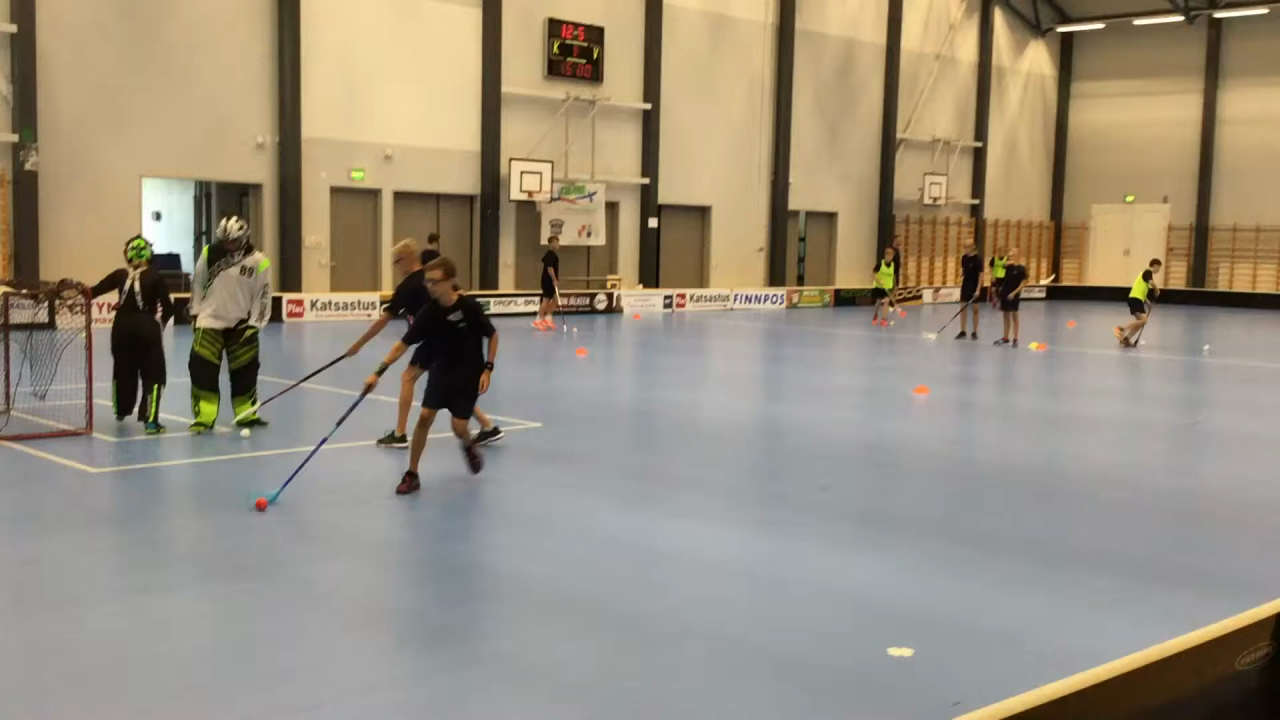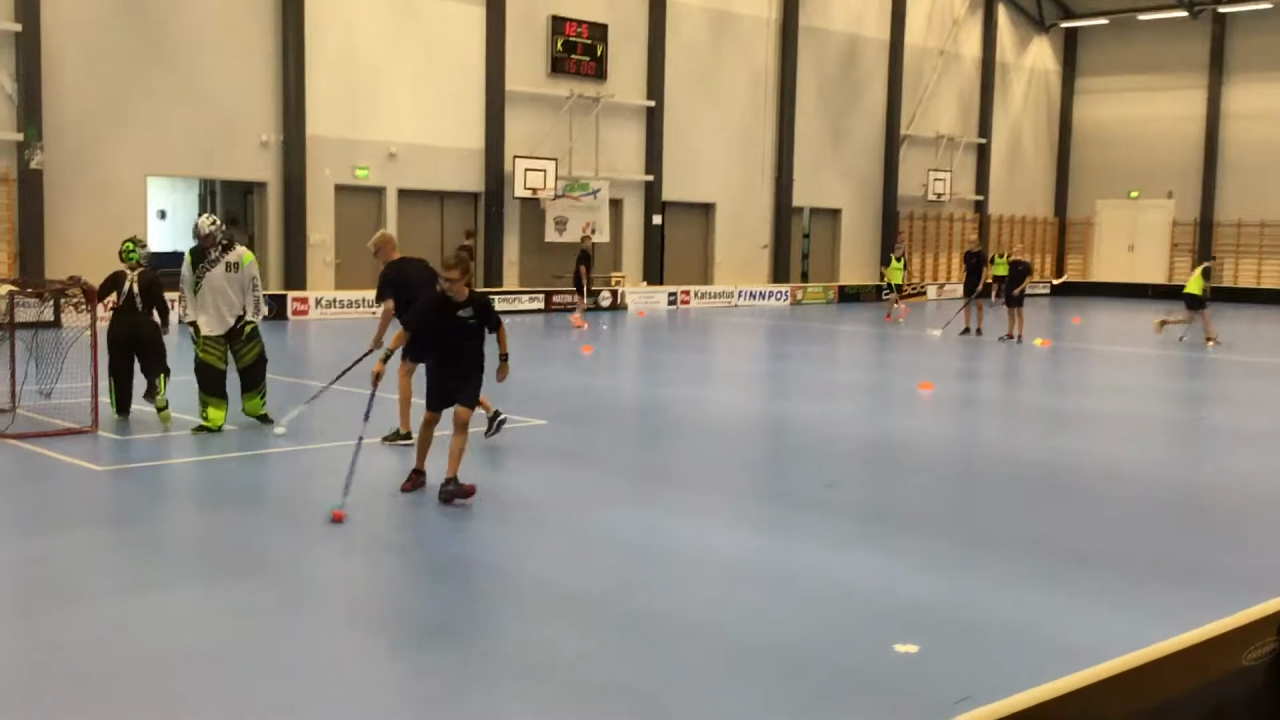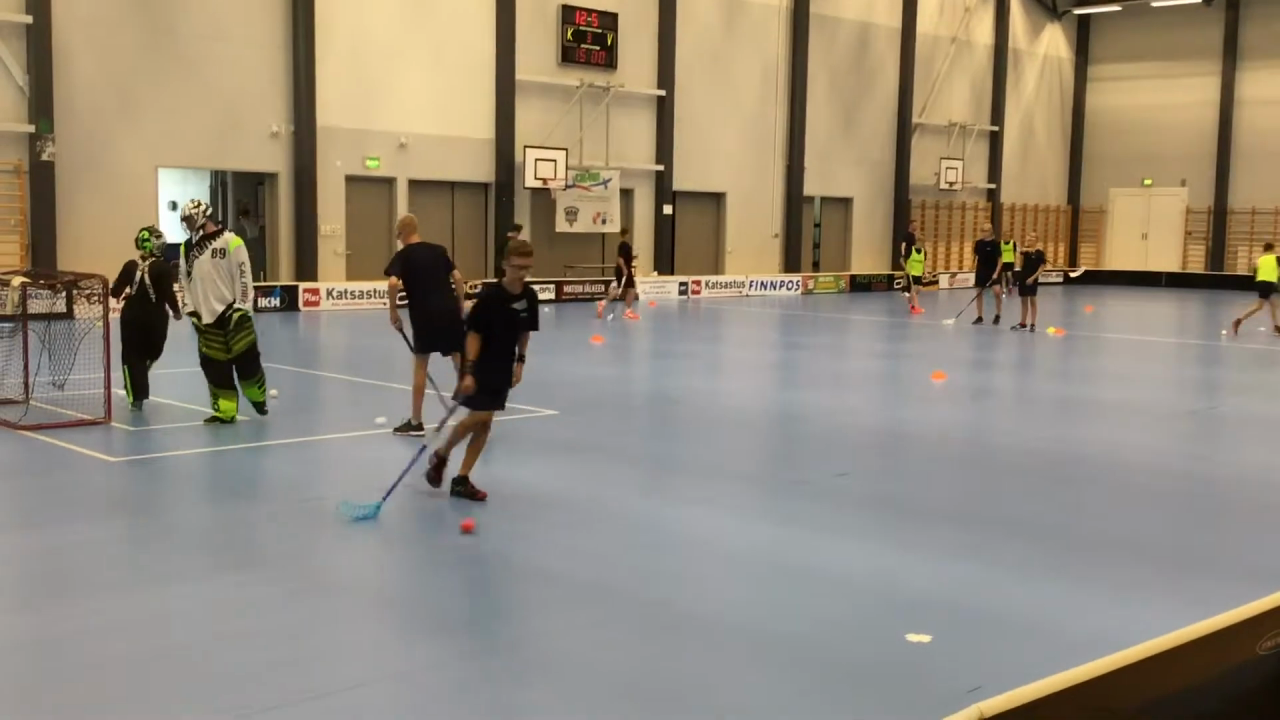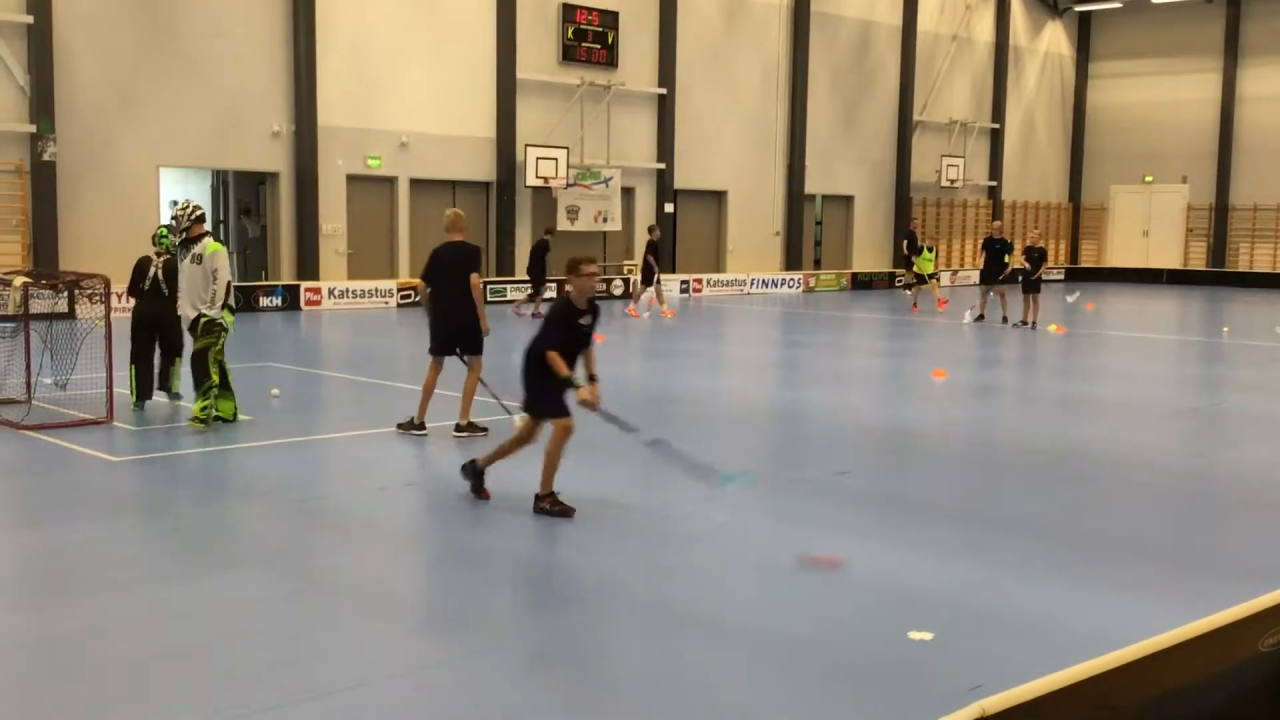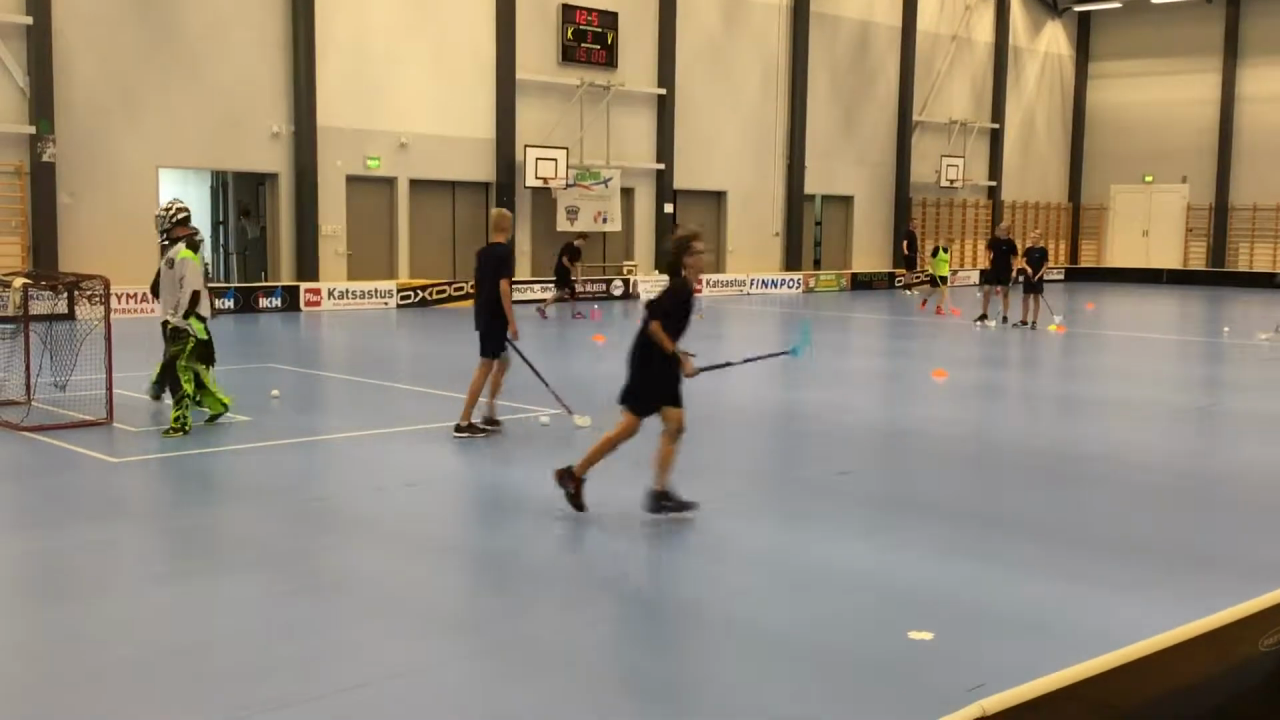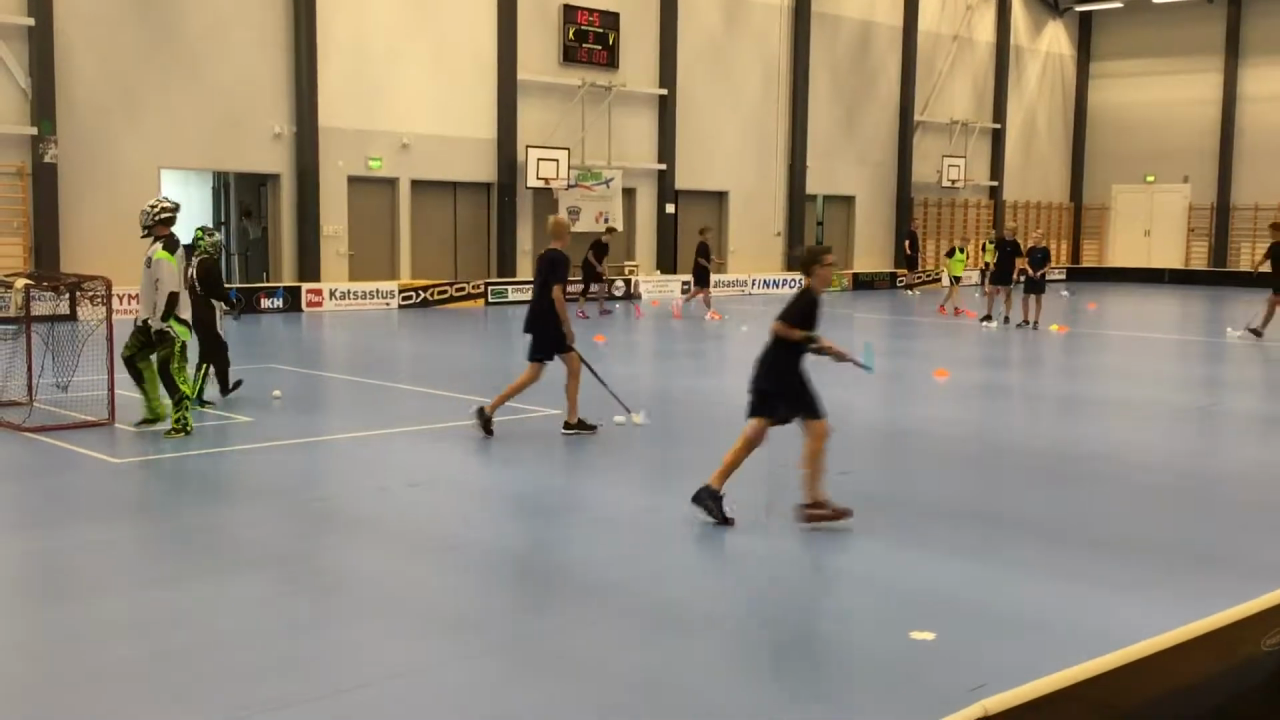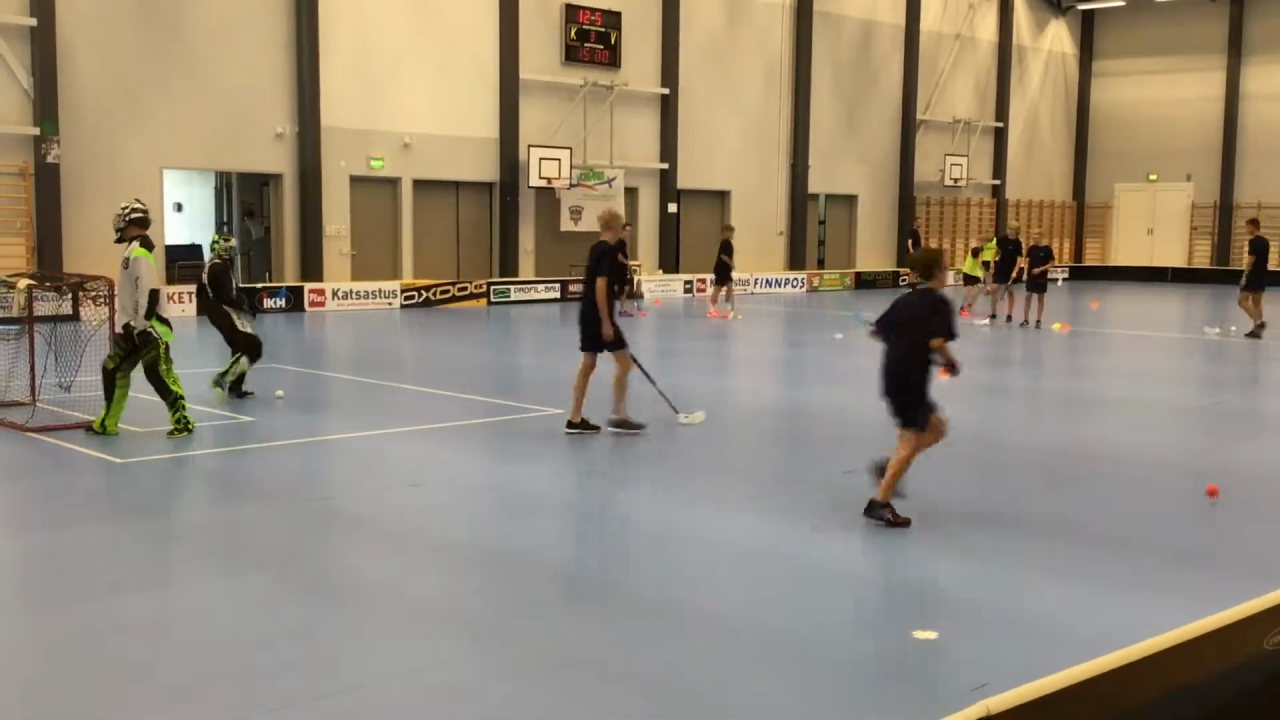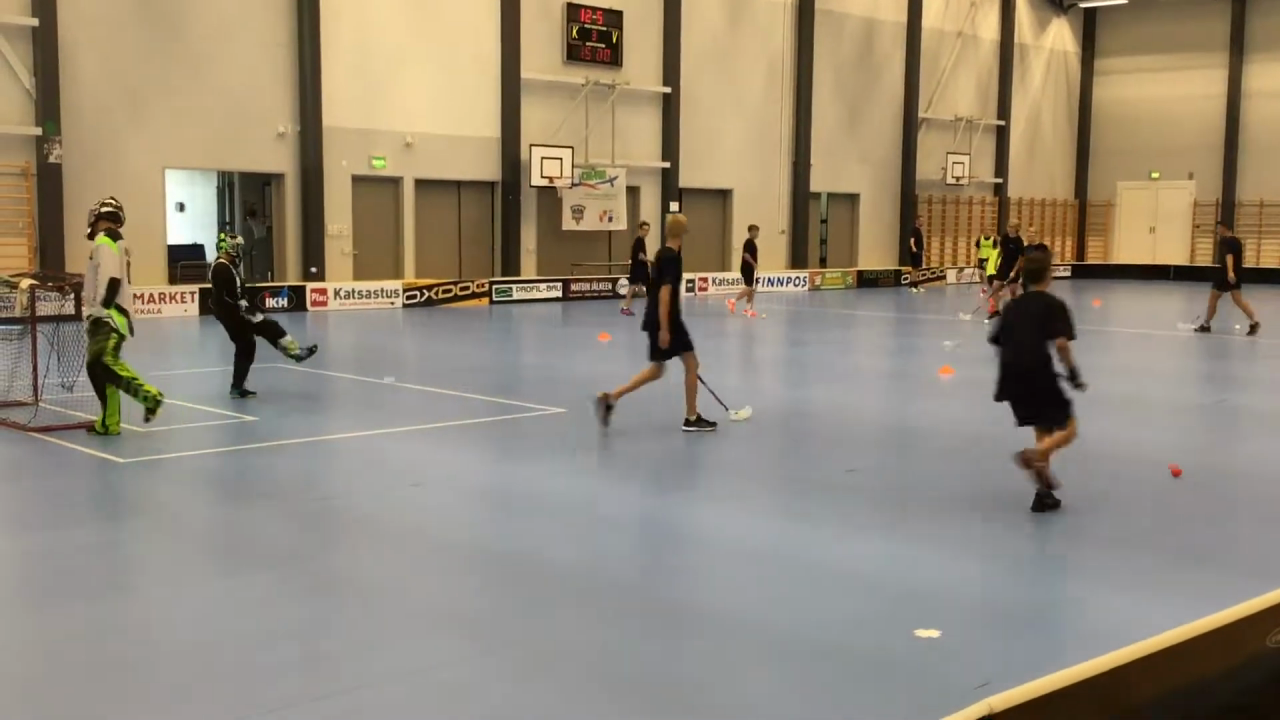
dt=0.3s
person 1, frame 1
left shoulder: (470, 307)
right shoulder: (429, 313)
left elbow: (493, 336)
right elbow: (404, 343)
left wrist: (487, 370)
right wrist: (378, 372)
left hip: (469, 372)
right hip: (442, 369)
left knee: (459, 426)
right knee: (426, 416)
left ankle: (469, 444)
right ankle: (412, 474)
person 1, frame 2
left shoulder: (480, 303)
right shoulder: (431, 303)
left elbow: (499, 329)
right elbow: (406, 331)
left wrist: (503, 361)
right wrist: (383, 360)
left hip: (470, 370)
right hip: (440, 367)
left knee: (461, 418)
right knee: (431, 418)
left ankle: (450, 483)
right ankle: (418, 471)
person 1, frame 3
left shoulder: (530, 298)
right shoulder: (490, 295)
right elbow: (473, 333)
left wrist: (520, 361)
right wrist: (468, 372)
left hip: (503, 366)
right hip: (478, 361)
left knee: (485, 422)
right knee: (478, 417)
left ankle: (462, 479)
right ankle: (441, 455)
person 1, frame 4
left shoulder: (593, 309)
right shoulder: (560, 311)
left elbow: (586, 347)
right elbow: (552, 353)
left wrist: (592, 380)
right wrist: (576, 387)
left hip: (558, 375)
right hip: (540, 373)
left knee: (528, 434)
right knee: (564, 426)
left ankle: (476, 468)
right ankle: (544, 496)
person 1, frame 5
left shoulder: (683, 287)
right shoulder: (680, 288)
left elbow: (656, 320)
right elbow: (654, 326)
left wrist: (678, 355)
right wrist: (679, 357)
left hip: (663, 363)
right hip: (650, 362)
left knee: (676, 423)
right knee: (629, 425)
left ankle: (661, 493)
right ankle: (573, 474)
person 1, frame 6
left shoulder: (808, 298)
right shoulder: (807, 298)
right elbow: (779, 327)
left wrist: (823, 349)
right wrist: (814, 341)
left hip: (773, 370)
right hip: (782, 372)
left knee: (754, 435)
right knee: (818, 430)
left ankle: (712, 491)
right ankle: (813, 503)
person 1, frame 7
left shoulder: (904, 300)
right shoulder: (939, 303)
left elbow: (877, 332)
right elbow: (937, 343)
right wrist: (952, 363)
left hip: (894, 372)
right hip: (910, 376)
left knee: (937, 426)
right knee: (909, 441)
left ankle: (888, 466)
right ankle: (879, 503)
person 1, frame 8
left shoulder: (1013, 306)
right shoulder: (1054, 305)
left elbow: (999, 344)
right elbow: (1060, 343)
right wrist: (1073, 372)
left hip: (1011, 377)
right hip: (1037, 374)
left knee: (1045, 433)
right knee: (1067, 429)
left ankle: (1044, 493)
right ankle: (1033, 457)
person 2, frame 1
left shoulder: (258, 261)
right shoulder: (209, 254)
left elbow: (263, 295)
right elbow: (197, 284)
left wrist: (254, 323)
right wrist: (196, 313)
left hip: (241, 324)
right hip: (210, 321)
left knee: (244, 369)
right knee: (203, 366)
left ankle: (246, 414)
right ankle: (205, 418)
person 2, frame 2
left shoulder: (242, 255)
right shoulder: (192, 257)
left elbow: (254, 289)
right elbow: (186, 290)
left wrist: (251, 319)
right wrist: (191, 320)
left hip: (239, 321)
right hip: (208, 325)
left knee: (253, 365)
right knee: (208, 371)
left ankle: (255, 408)
right ankle: (212, 420)
person 2, frame 3
left shoulder: (231, 241)
right shoulder: (188, 247)
left elbow: (244, 276)
right elbow: (184, 280)
left wrist: (241, 308)
right wrist: (190, 309)
left hip: (233, 310)
right hip: (206, 315)
left knee: (244, 356)
right knee: (213, 363)
left ankle: (258, 396)
right ankle: (225, 410)
person 2, frame 4
left shoulder: (212, 246)
right shoulder: (184, 247)
left elbow: (222, 282)
right elbow: (182, 283)
left wrist: (212, 313)
right wrist: (183, 311)
left hip: (213, 315)
right hip: (194, 316)
left knee: (203, 360)
right knee: (211, 362)
left ankle: (203, 413)
right ankle: (227, 410)
person 2, frame 5
left shoulder: (186, 251)
right shoulder: (174, 246)
left elbow: (192, 291)
left wrist: (179, 320)
right wrist: (172, 318)
left hip: (186, 320)
right hip: (176, 318)
left knee: (178, 368)
right knee: (191, 365)
left ankle: (181, 422)
right ankle: (217, 403)
person 2, frame 6
left shoulder: (164, 252)
right shoulder: (161, 243)
left elbow: (169, 292)
left wrist: (160, 323)
left hip: (169, 321)
right hip: (154, 317)
left knee: (171, 370)
right knee: (132, 356)
left ankle: (182, 422)
right ankle: (155, 408)
person 2, frame 7
left shoulder: (140, 249)
right shoulder: (135, 248)
left elbow: (150, 290)
left wrist: (144, 325)
left hip: (146, 325)
right hip: (131, 324)
left knee: (159, 372)
right knee: (113, 369)
left ankle: (183, 421)
right ankle: (107, 423)
person 2, frame 8
left shoulder: (104, 239)
right shoulder: (113, 240)
left elbow: (111, 280)
left wrist: (101, 311)
left hip: (108, 316)
right hip: (104, 316)
left knee: (103, 362)
right knee: (97, 368)
left ankle: (149, 396)
right ankle: (108, 423)
person 3, frame 1
left shoulder: (407, 286)
left elbow: (384, 319)
left wrist: (358, 344)
left knee: (408, 377)
left ankle: (400, 434)
right ankle: (488, 427)
person 3, frame 2
left shoulder: (389, 274)
right shoulder: (420, 264)
left elbow: (389, 308)
left wrist: (378, 337)
left knee: (405, 372)
left ankle: (404, 431)
person 3, frame 3
left shoulder: (402, 255)
right shoulder: (438, 250)
left elbow: (393, 284)
right elbow: (458, 279)
left wrist: (392, 312)
right wrist: (460, 308)
left hip: (424, 317)
right hip: (449, 313)
left knee: (420, 366)
right knee: (460, 363)
left ankle: (415, 422)
person 3, frame 4
left shoulder: (437, 253)
right shoulder: (472, 250)
left elbow: (424, 288)
right elbow: (475, 283)
left wrist: (432, 315)
right wrist: (483, 318)
left hip: (441, 318)
right hip: (467, 318)
left knee: (435, 367)
right knee: (474, 367)
left ankle: (418, 421)
right ankle: (463, 423)
person 3, frame 5
left shoulder: (483, 252)
right shoulder: (505, 252)
right elbow: (504, 287)
right wrist: (512, 322)
left hip: (485, 316)
right hip: (495, 318)
left knee: (503, 362)
right knee: (484, 369)
left ankle: (489, 415)
right ankle: (463, 423)
person 3, frame 6
left shoulder: (543, 257)
right shoulder: (560, 259)
right elbow: (557, 294)
right wrist: (567, 326)
left hip: (542, 321)
right hip: (546, 324)
left knee: (574, 364)
right knee: (532, 374)
left ankle: (572, 421)
right ankle: (488, 411)
person 3, frame 7
left shoulder: (597, 248)
right shoulder: (608, 250)
right elbow: (600, 286)
right wrist: (607, 322)
left hip: (587, 315)
right hip: (598, 317)
left knee: (587, 365)
right knee: (623, 361)
left ankle: (576, 420)
right ankle: (618, 417)
person 3, frame 8
left shoulder: (662, 255)
right shoulder: (672, 258)
right elbow: (665, 293)
right wrist: (664, 329)
left hip: (654, 320)
right hip: (667, 321)
left knee: (655, 371)
right knee: (691, 364)
left ankle: (610, 399)
right ankle: (692, 418)
person 4, frame 1
left shoulder: (120, 275)
right shoulder: (154, 277)
left elbow: (94, 292)
right elbow: (168, 307)
right wrist: (162, 321)
left hip: (122, 326)
right hip: (147, 328)
left knee: (123, 371)
right knee: (154, 374)
left ankle: (121, 410)
right ankle: (150, 421)
person 4, frame 2
left shoulder: (117, 276)
right shoulder: (151, 277)
left elbow: (97, 296)
right elbow: (161, 305)
right wrist: (164, 324)
left hip: (120, 327)
right hip: (144, 327)
left knee: (119, 369)
right knee: (157, 368)
left ankle: (121, 410)
right ankle: (158, 397)
person 4, frame 3
left shoulder: (129, 266)
right shoulder: (162, 267)
left elbow: (116, 293)
right elbow: (168, 295)
right wrist: (176, 311)
left hip: (132, 316)
right hip: (155, 316)
left knee: (131, 357)
right knee: (150, 354)
left ankle: (136, 398)
right ankle: (139, 393)
person 4, frame 4
left shoulder: (143, 262)
right shoulder: (174, 265)
left elbow: (132, 290)
right elbow: (176, 294)
right wrist: (180, 308)
left hip: (144, 311)
right hip: (166, 312)
left knee: (140, 355)
right knee: (172, 351)
left ankle: (139, 398)
right ankle: (170, 388)
person 4, frame 5
left shoulder: (169, 263)
right shoulder: (197, 264)
left elbow: (155, 290)
right elbow: (201, 292)
right wrist: (211, 308)
left hip: (172, 313)
right hip: (192, 315)
left knee: (174, 353)
right knee: (203, 354)
left ankle: (157, 385)
right ankle: (197, 396)
person 4, frame 6
left shoulder: (192, 263)
right shoulder: (211, 263)
left elbow: (186, 290)
right elbow: (219, 291)
right wrist: (232, 305)
left hip: (196, 310)
right hip: (208, 312)
left knee: (219, 349)
right knee: (210, 353)
left ankle: (225, 386)
right ankle: (196, 395)
person 4, frame 7
left shoulder: (213, 267)
right shoulder: (220, 268)
left elbow: (216, 293)
right elbow: (225, 297)
left wrist: (239, 300)
right wrist: (243, 305)
left hip: (219, 314)
right hip: (225, 314)
left knee: (241, 347)
right knee: (252, 346)
left ankle: (236, 389)
right ankle: (222, 379)
person 4, frame 8
left shoulder: (227, 266)
right shoulder: (222, 268)
right elbow: (219, 298)
right wrist: (239, 307)
left hip: (231, 312)
right hip: (230, 313)
left knee: (245, 346)
right knee: (270, 328)
left ankle: (237, 388)
right ankle: (296, 353)
